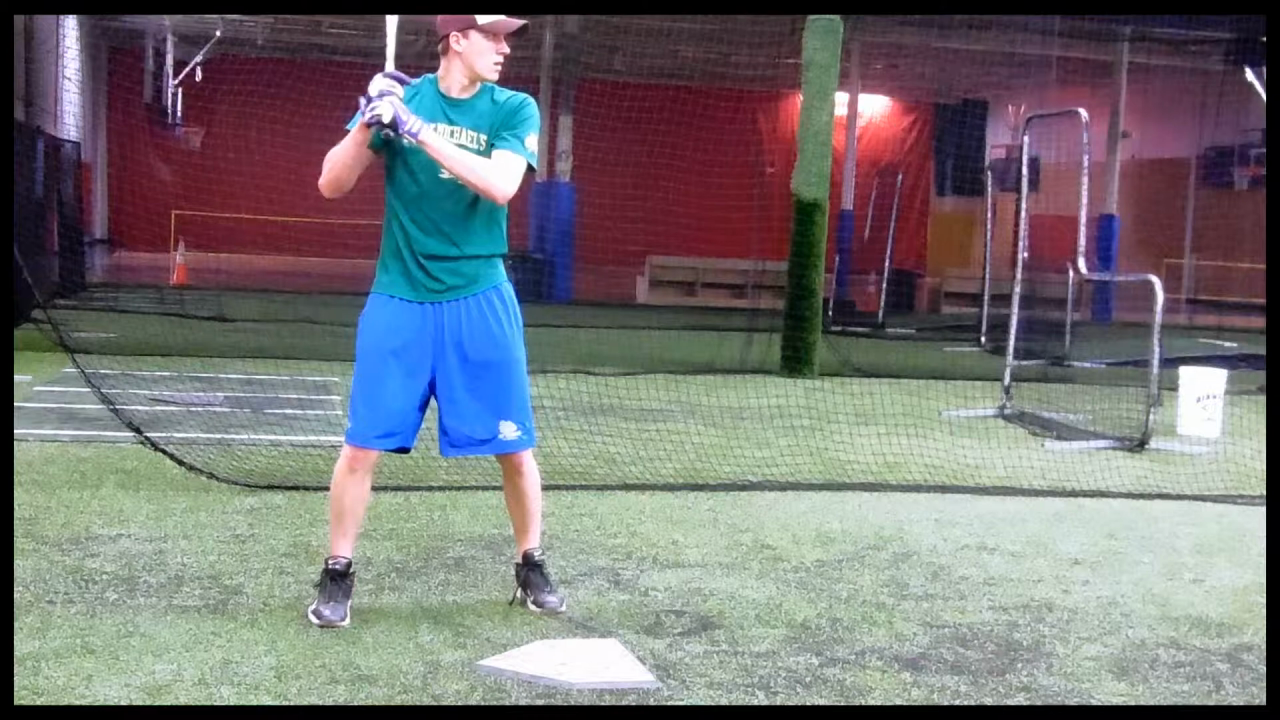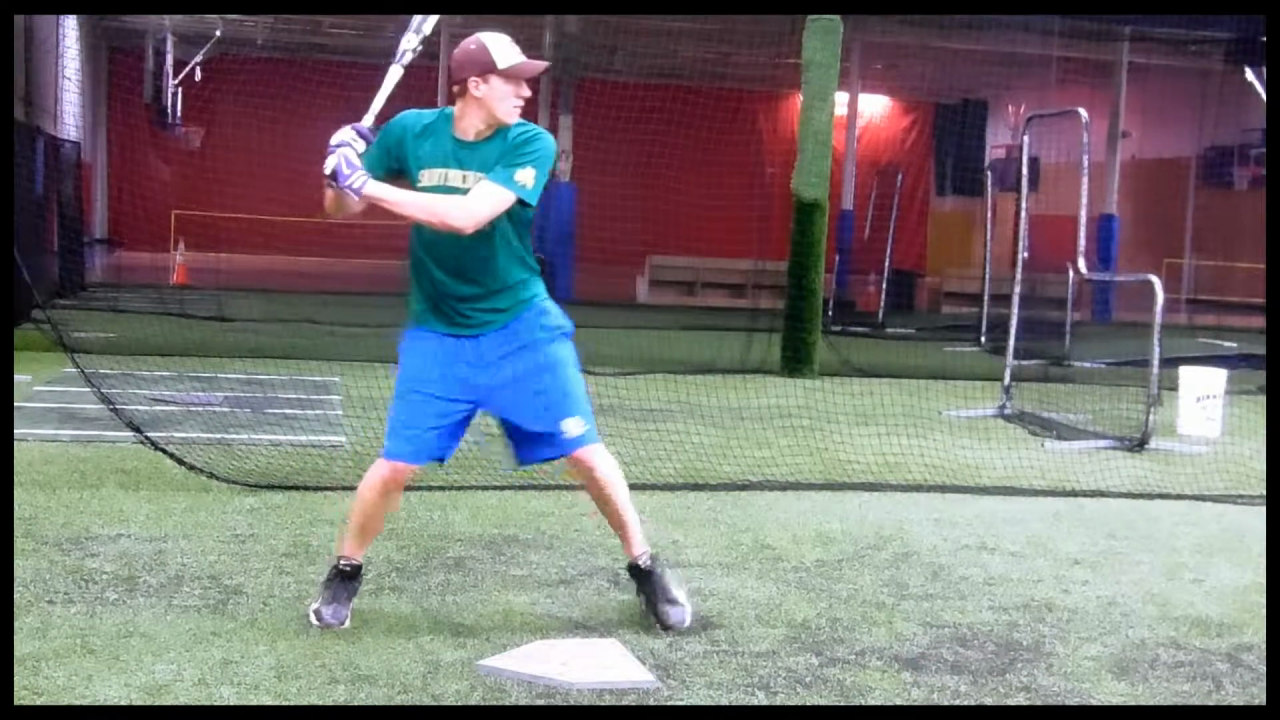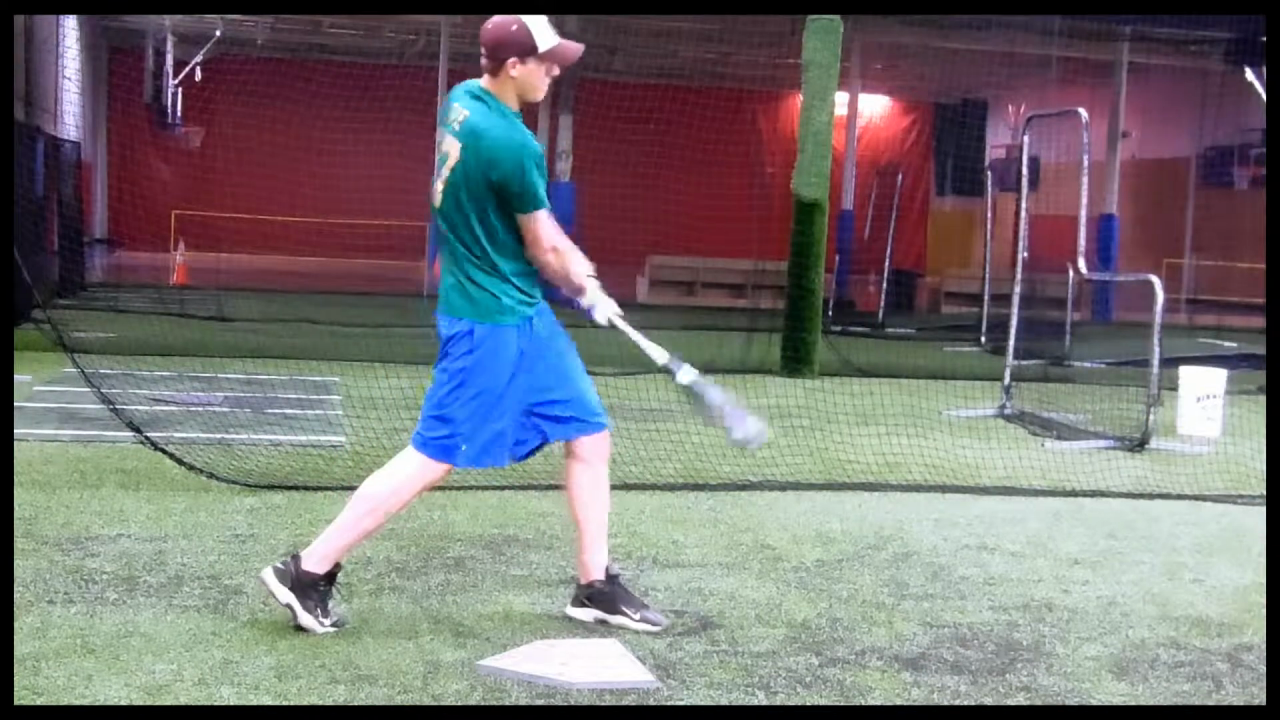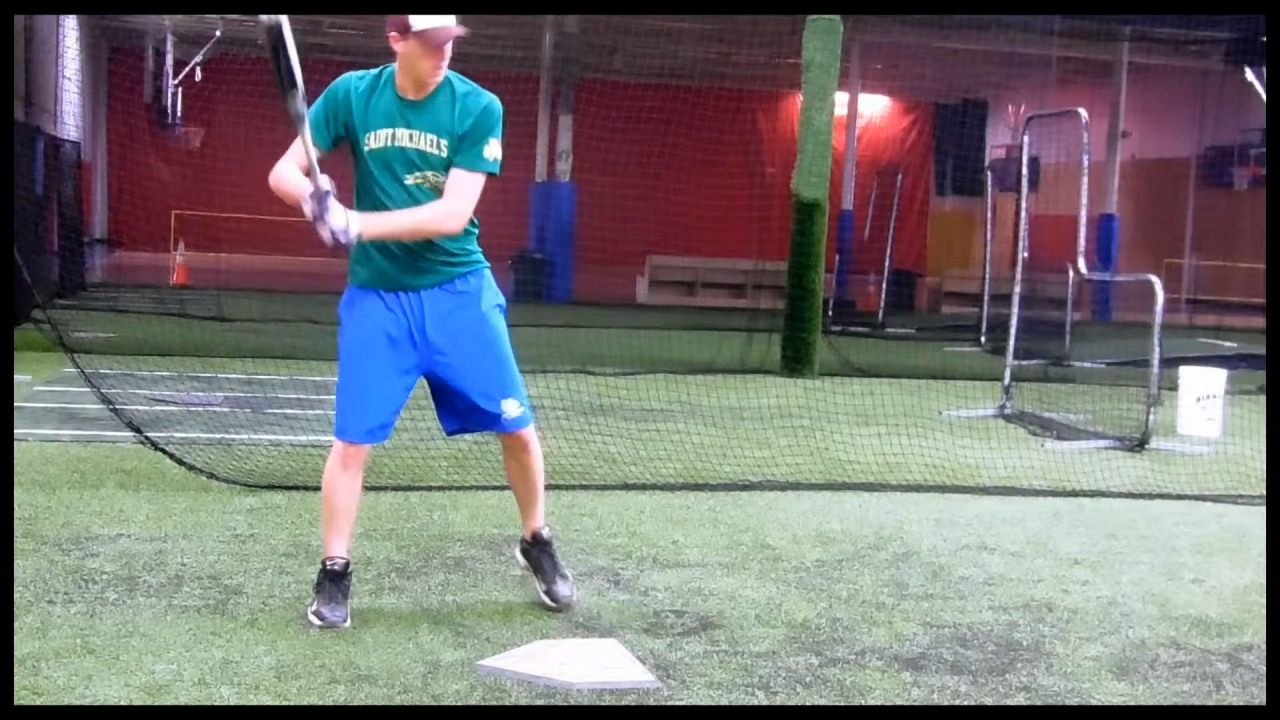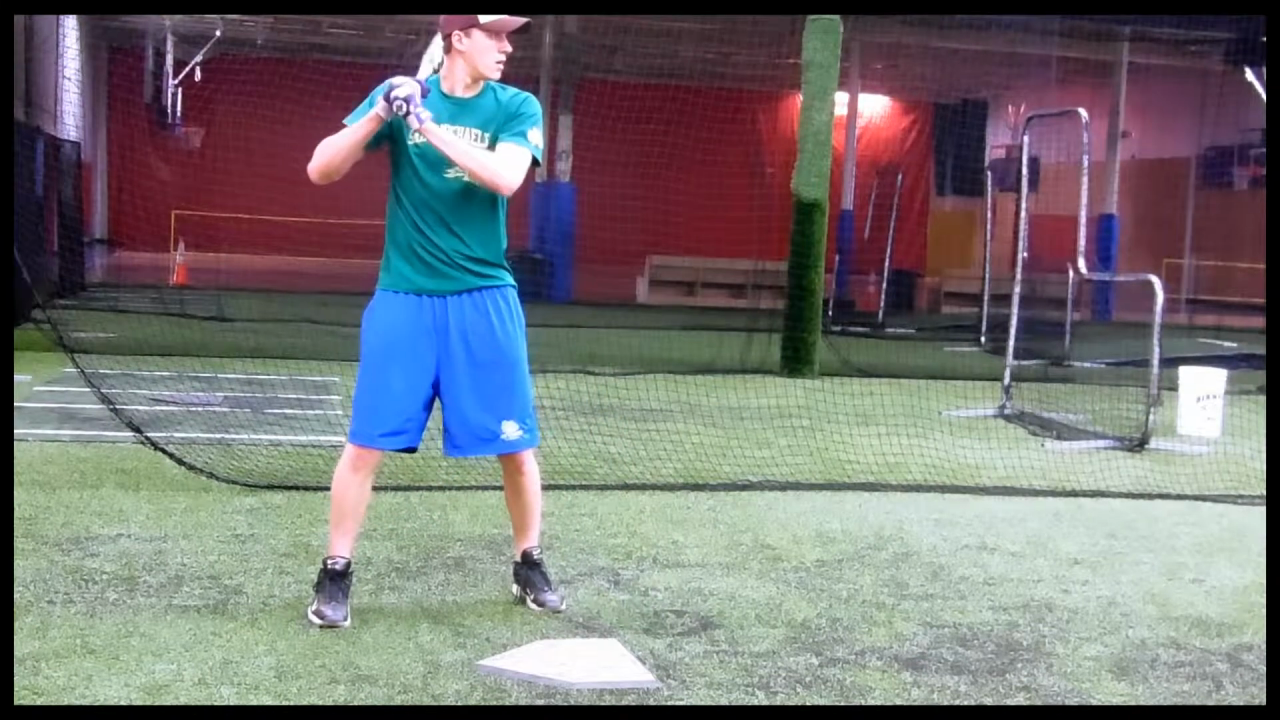
dt=1s
person 1, frame 1
left shoulder: (515, 108)
right shoulder: (398, 94)
left elbow: (501, 185)
right elbow: (331, 185)
left wrist: (417, 130)
right wrist: (368, 122)
left hip: (480, 300)
right hip: (399, 300)
left knee: (513, 445)
right knee: (363, 444)
left ankle: (530, 564)
right ankle: (337, 572)
person 1, frame 2
left shoulder: (532, 144)
right shoulder: (410, 131)
left elbow: (467, 216)
right elbow: (340, 209)
left wrist: (369, 184)
right wrist: (343, 169)
left hip: (524, 326)
right hip: (441, 334)
left knee: (585, 451)
right knee: (398, 465)
left ankle: (643, 567)
right ankle: (344, 574)
person 1, frame 3
left shoulder: (463, 99)
right shoulder: (508, 142)
right elbow: (543, 250)
left wrist: (577, 261)
right wrist: (586, 288)
left hip: (524, 315)
right hip: (487, 322)
left knee: (591, 436)
right knee: (432, 457)
left ankle: (595, 585)
right ankle: (307, 570)
person 1, frame 4
left shoulder: (480, 107)
right shoulder: (350, 94)
left elbow: (455, 213)
right elbow: (281, 174)
left wrist: (359, 223)
right wrist: (309, 194)
left hip: (459, 289)
right hip: (377, 294)
left knee: (515, 426)
right knee: (353, 439)
left ankle: (537, 541)
right ankle: (334, 574)
person 1, frame 5
left shoulder: (518, 107)
right shoulder: (396, 92)
left elbow: (506, 178)
right elbow: (320, 171)
left wrist: (424, 123)
right wrist: (381, 111)
left hip: (485, 298)
right hip: (403, 298)
left knee: (516, 444)
right knee: (366, 442)
left ankle: (529, 563)
right ankle: (335, 574)
